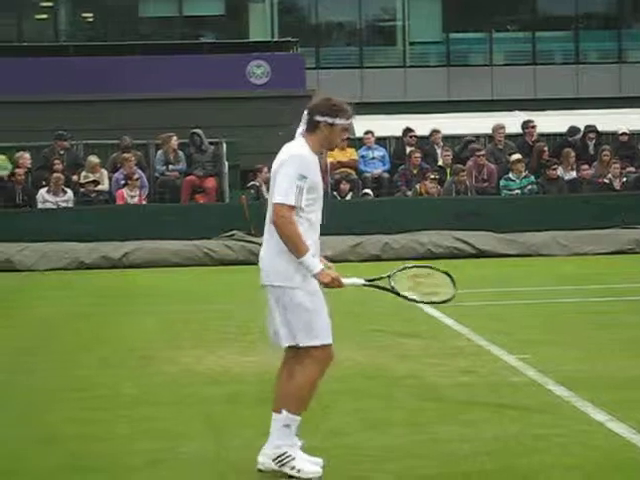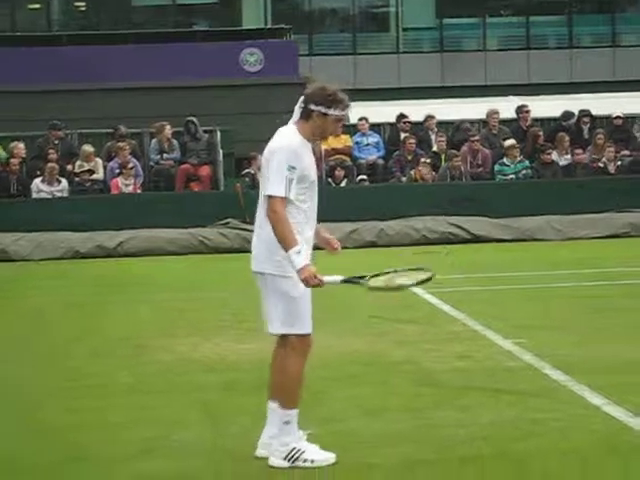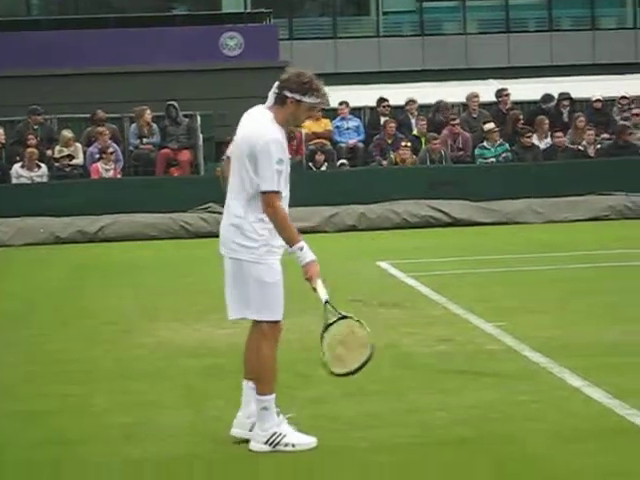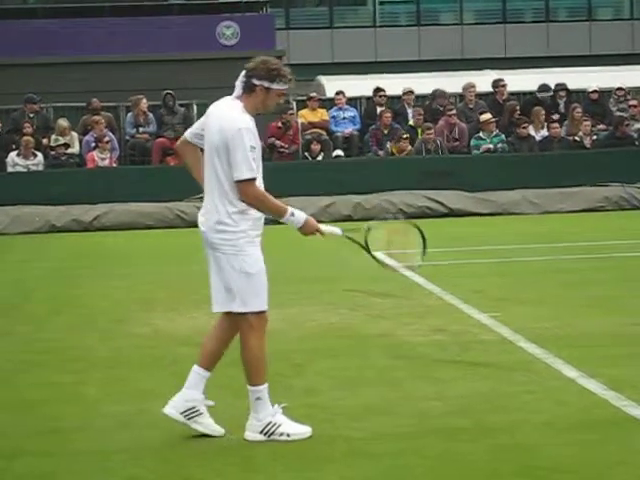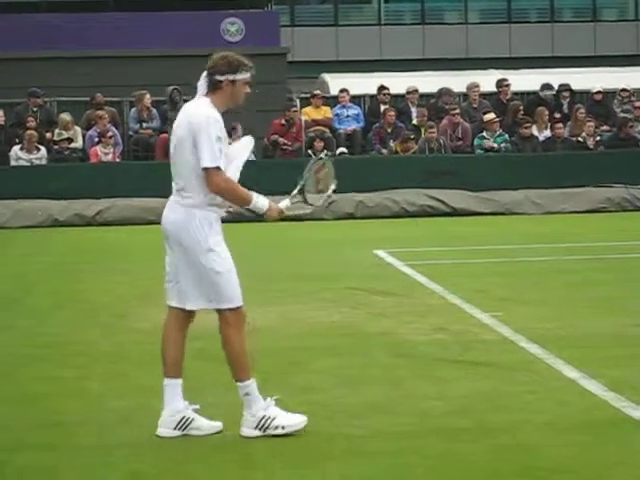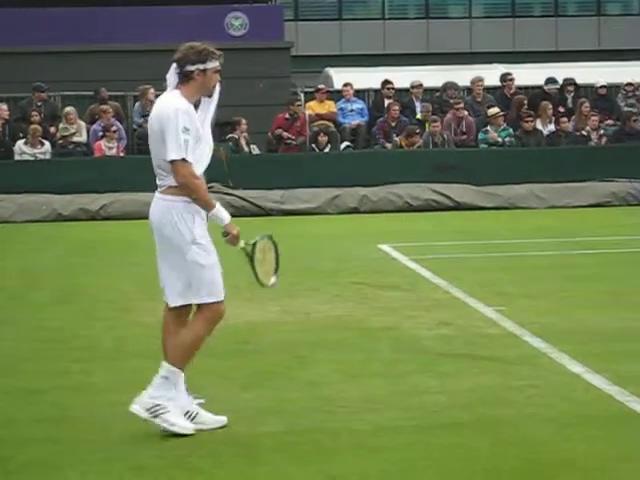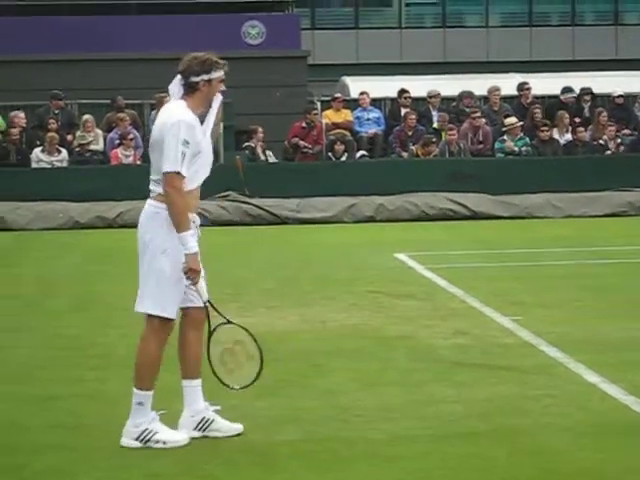
dt=0.3s
person 1, frame 1
left shoulder: (306, 156)
right shoulder: (298, 157)
right elbow: (280, 217)
left wrist: (315, 262)
right wrist: (316, 266)
left hip: (292, 270)
right hip: (292, 273)
left knee: (298, 353)
right knee: (319, 354)
left ankle: (278, 444)
right ankle: (280, 444)
person 1, frame 2
left shoulder: (298, 142)
right shoulder: (288, 147)
right elbow: (274, 209)
left wrist: (317, 234)
right wrist: (299, 260)
left hip: (285, 257)
right hip: (282, 259)
left knee: (287, 341)
right knee: (297, 343)
left ankle: (274, 434)
right ankle: (286, 442)
person 1, frame 3
left shoulder: (256, 115)
right shoulder: (268, 138)
left elbow: (229, 163)
right elbow: (272, 205)
right wrist: (305, 255)
left hip: (244, 236)
right hip: (253, 243)
left knee: (262, 326)
right knee: (268, 328)
left ankle: (250, 413)
right ankle: (268, 428)
person 1, frame 4
left shoulder: (221, 108)
right shoulder: (240, 126)
left elbow: (185, 145)
right elbow: (249, 193)
right wrist: (296, 218)
left hip: (223, 225)
right hip: (235, 232)
left knee: (233, 316)
right knee: (253, 320)
left ankle: (189, 399)
right ankle: (262, 417)
person 1, frame 5
left shoulder: (191, 110)
right shoulder: (207, 118)
right elbow: (217, 183)
right wrist: (262, 204)
left hip: (181, 217)
right hip: (196, 223)
left knee: (179, 313)
right knee: (232, 315)
left ankle: (174, 411)
right ankle: (257, 411)
person 1, frame 6
left shoulder: (175, 105)
right shoulder: (176, 109)
right elbow: (184, 174)
right wrist: (221, 216)
left hip: (172, 210)
right hip: (181, 214)
left knee: (179, 308)
right knee: (211, 308)
left ankle: (178, 402)
right ankle: (157, 395)
person 1, frame 7
left shoulder: (188, 116)
right shoulder: (179, 121)
right elbow: (174, 187)
left wrist: (209, 138)
right wrist: (189, 247)
left hip: (180, 227)
right hip: (168, 226)
left knee: (195, 316)
right knee: (160, 322)
left ankle: (197, 412)
right ankle: (139, 422)
